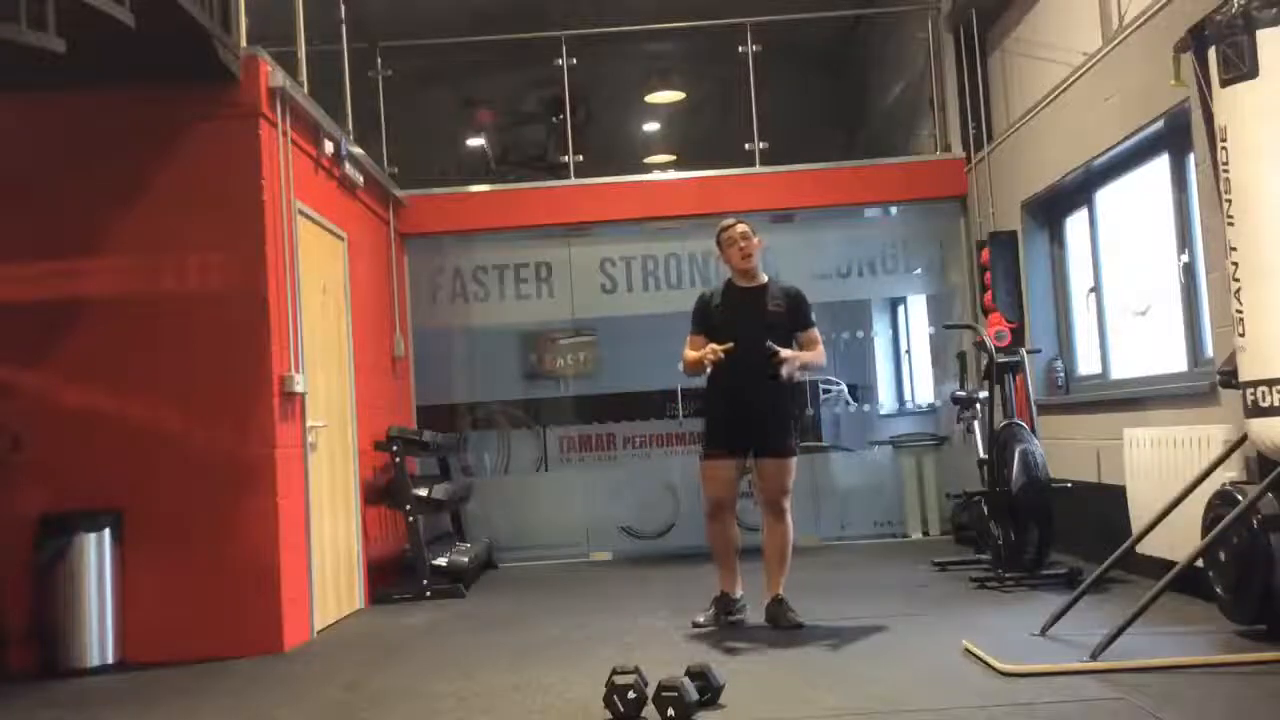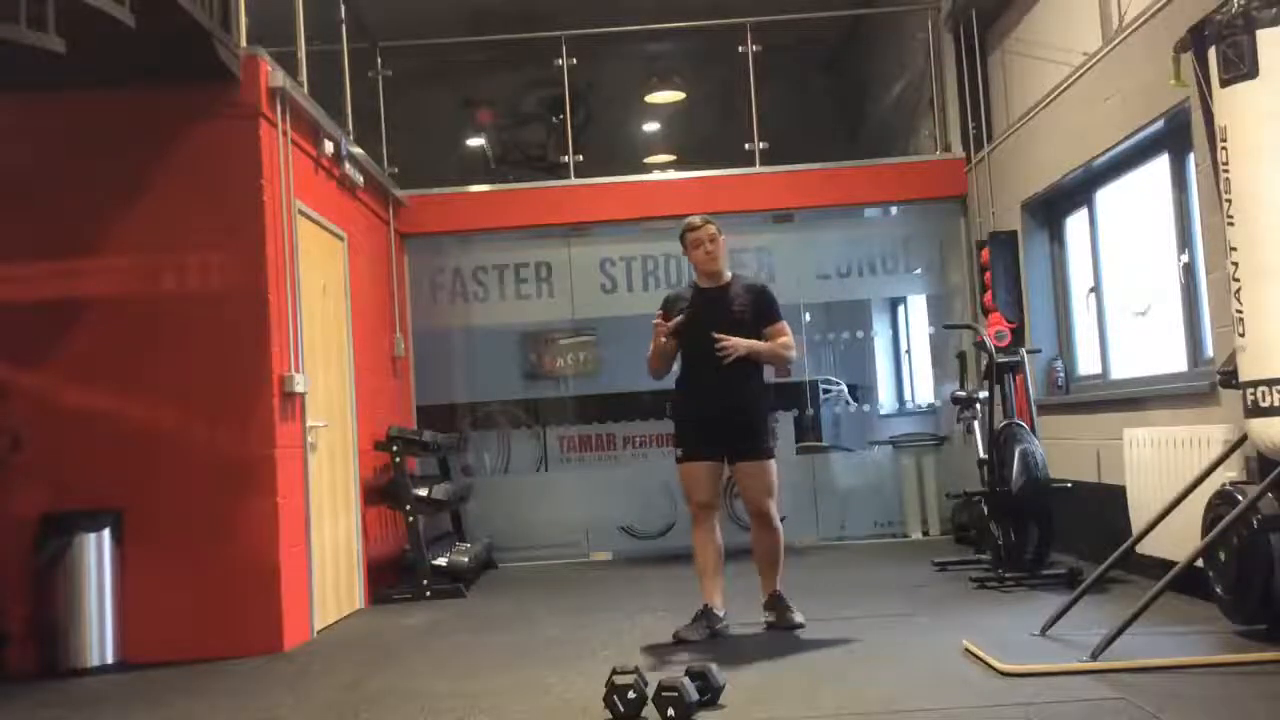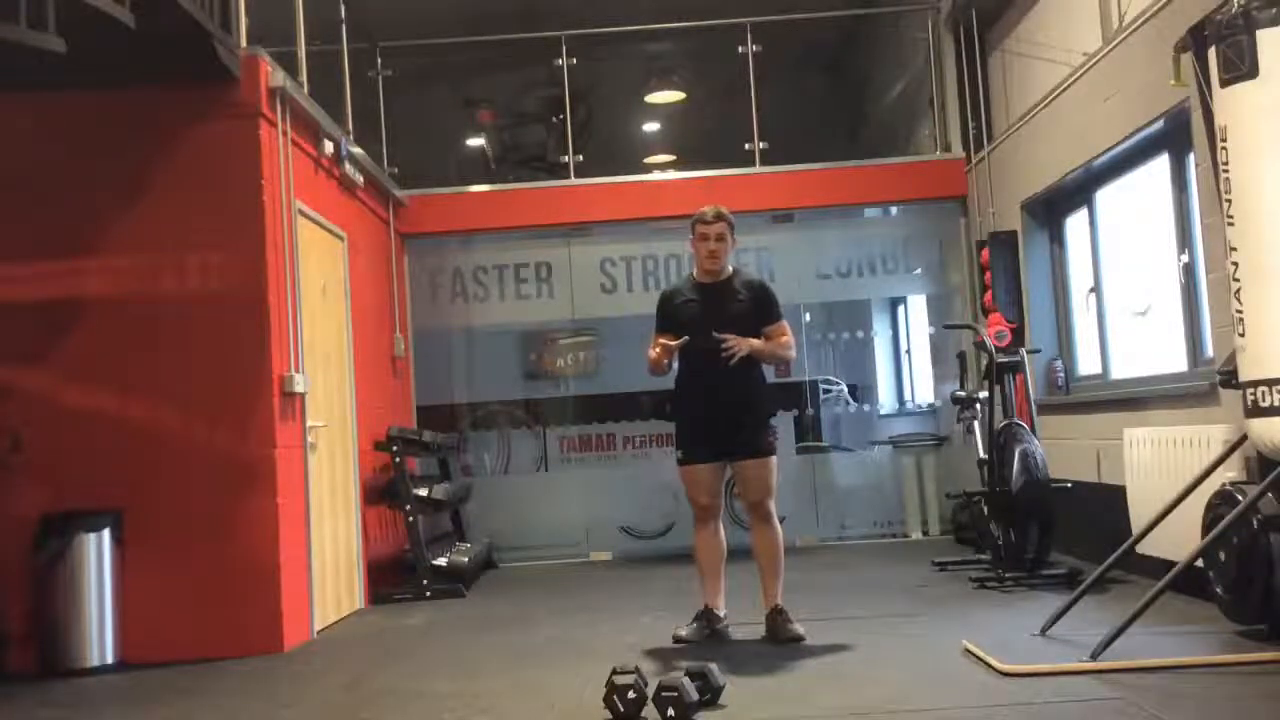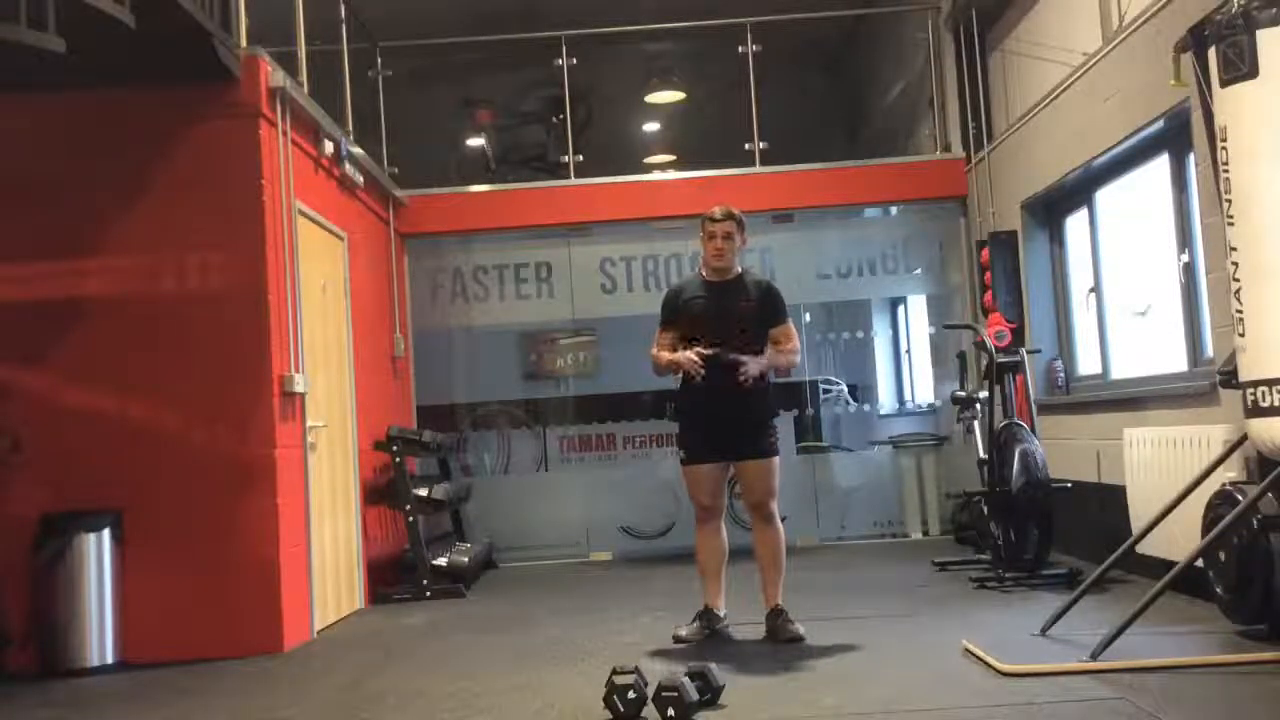
dt=1s
person 1, frame 1
left shoulder: (789, 297)
right shoulder: (709, 302)
left elbow: (818, 353)
right elbow: (689, 361)
left wrist: (798, 358)
right wrist: (704, 356)
left hip: (774, 417)
right hip: (723, 418)
left knee: (777, 506)
right knee: (717, 508)
left ankle: (775, 599)
right ankle: (729, 596)
person 1, frame 2
left shoulder: (755, 293)
right shoulder: (675, 303)
left elbow: (788, 350)
right elbow: (657, 371)
left wrist: (749, 345)
right wrist: (658, 342)
left hip: (748, 417)
right hip: (695, 421)
left knee: (763, 510)
right knee: (702, 511)
left ankle: (774, 596)
right ankle: (712, 610)
person 1, frame 3
left shoulder: (755, 290)
right shoulder: (673, 298)
left elbow: (787, 348)
right elbow: (657, 365)
left wrist: (753, 345)
right wrist: (660, 355)
left hip: (749, 417)
right hip: (695, 421)
left knee: (762, 509)
right knee: (705, 512)
left ankle: (775, 610)
right ankle: (712, 612)
person 1, frame 4
left shoulder: (762, 291)
right shoulder: (680, 295)
left elbow: (792, 351)
right elbow: (658, 357)
left wrist: (762, 362)
right wrist: (679, 359)
left hip: (752, 418)
right hip: (699, 421)
left knee: (764, 510)
right knee: (707, 513)
left ankle: (775, 611)
right ankle: (712, 611)
